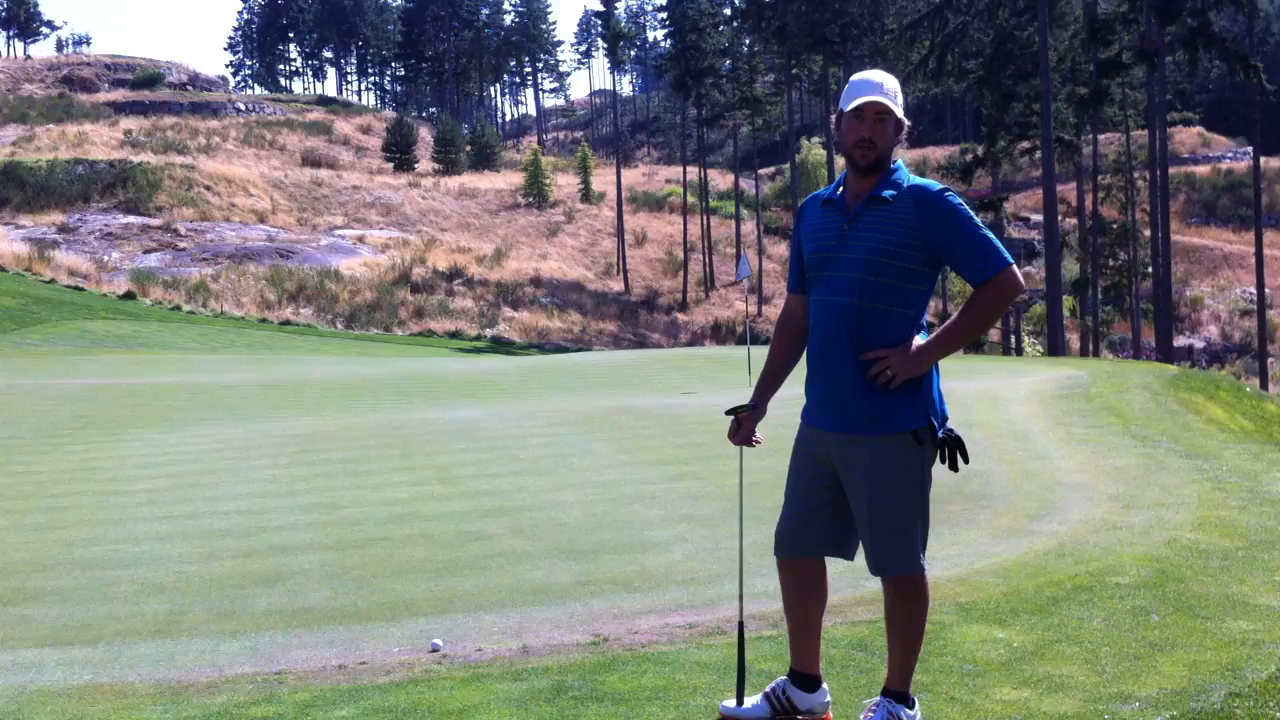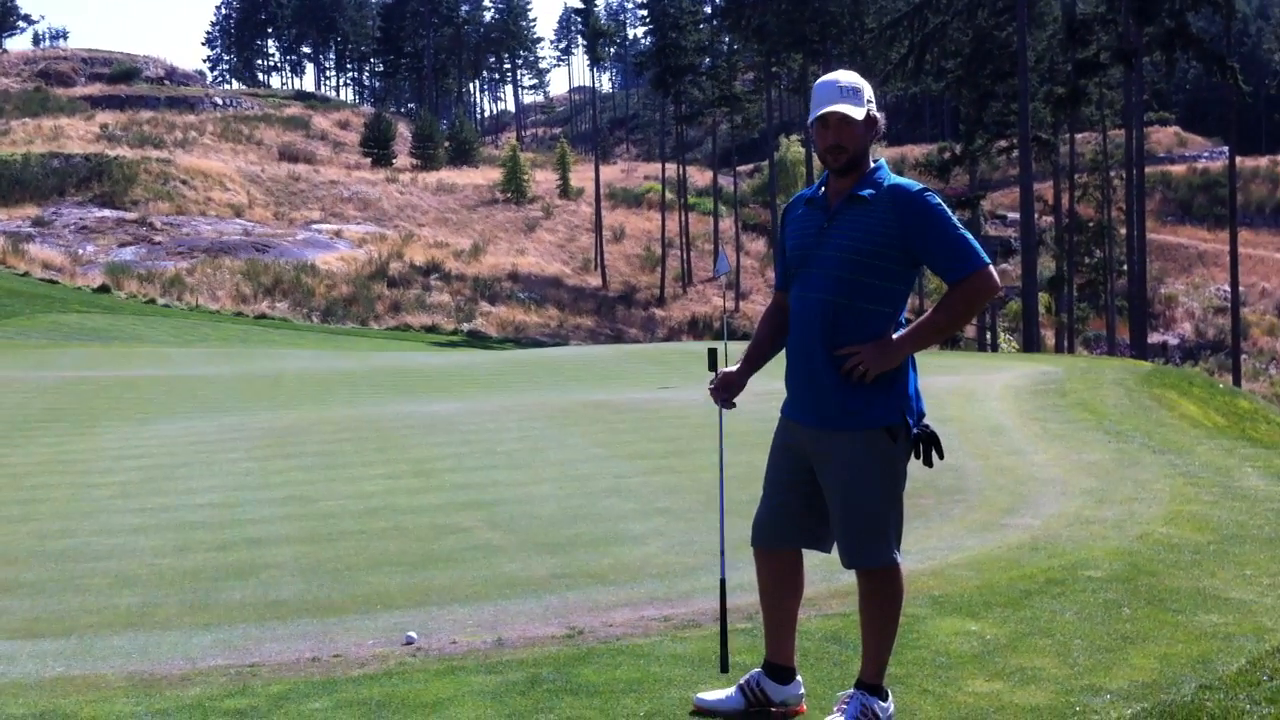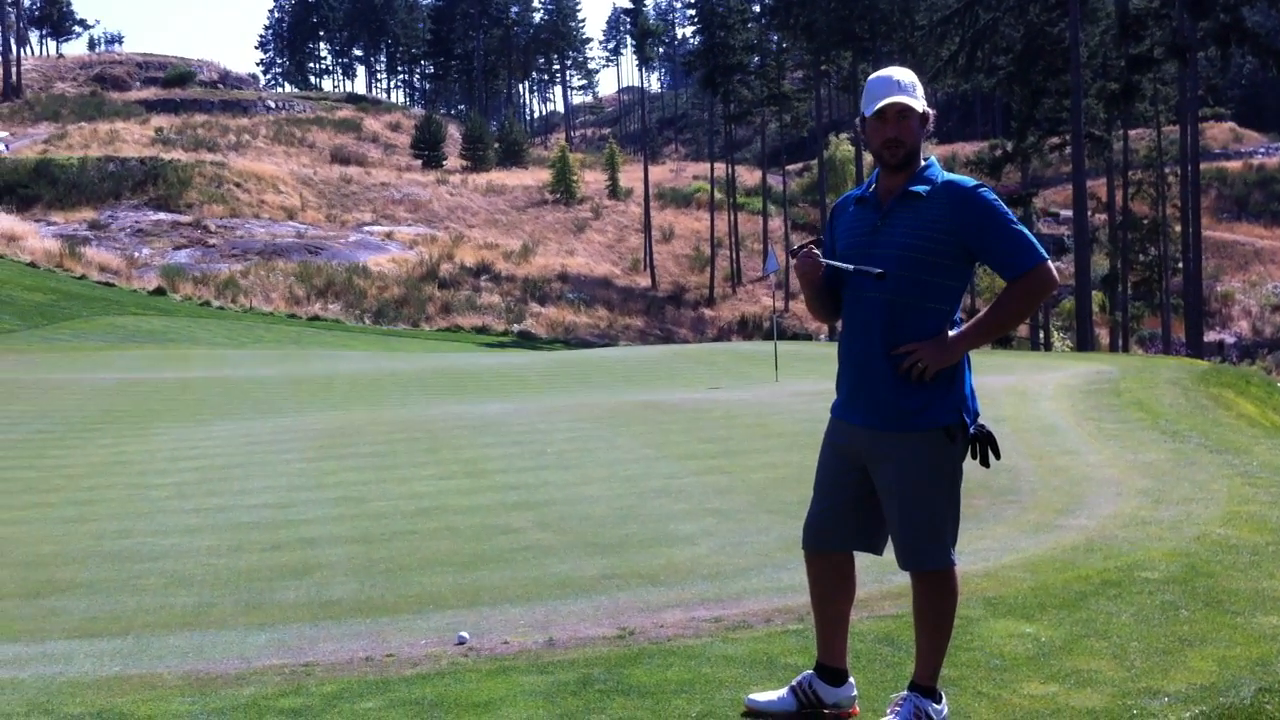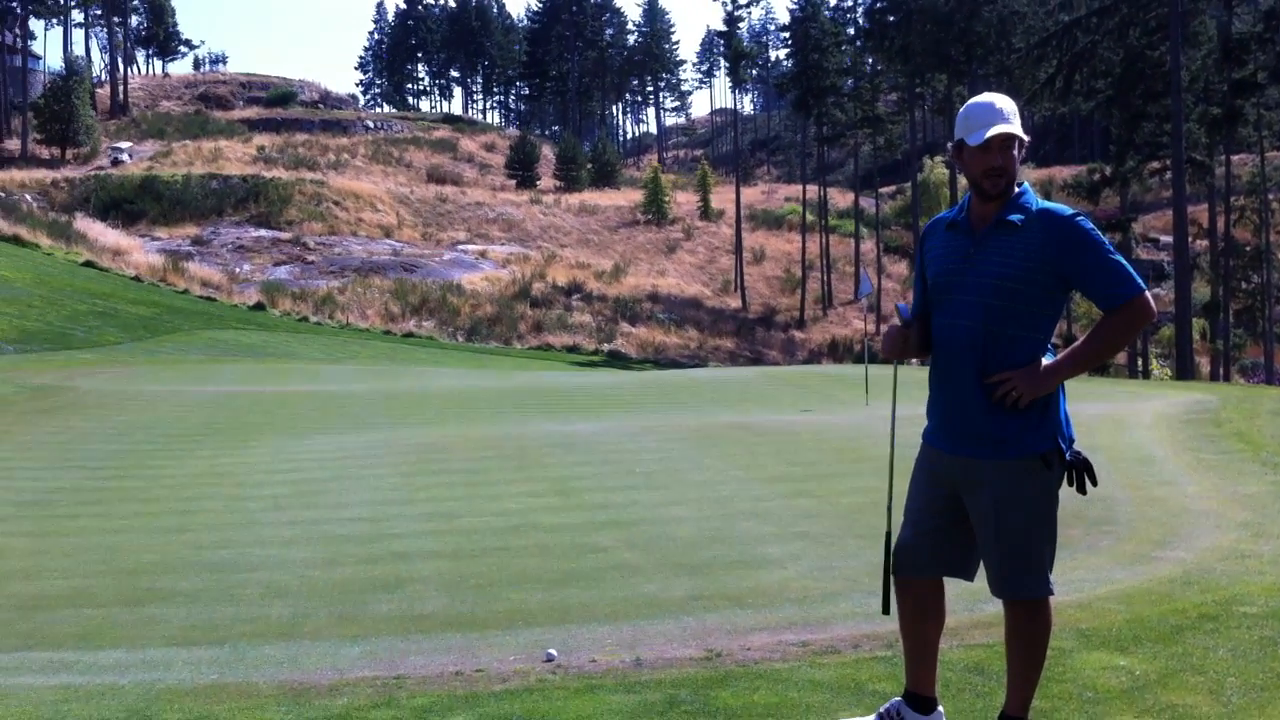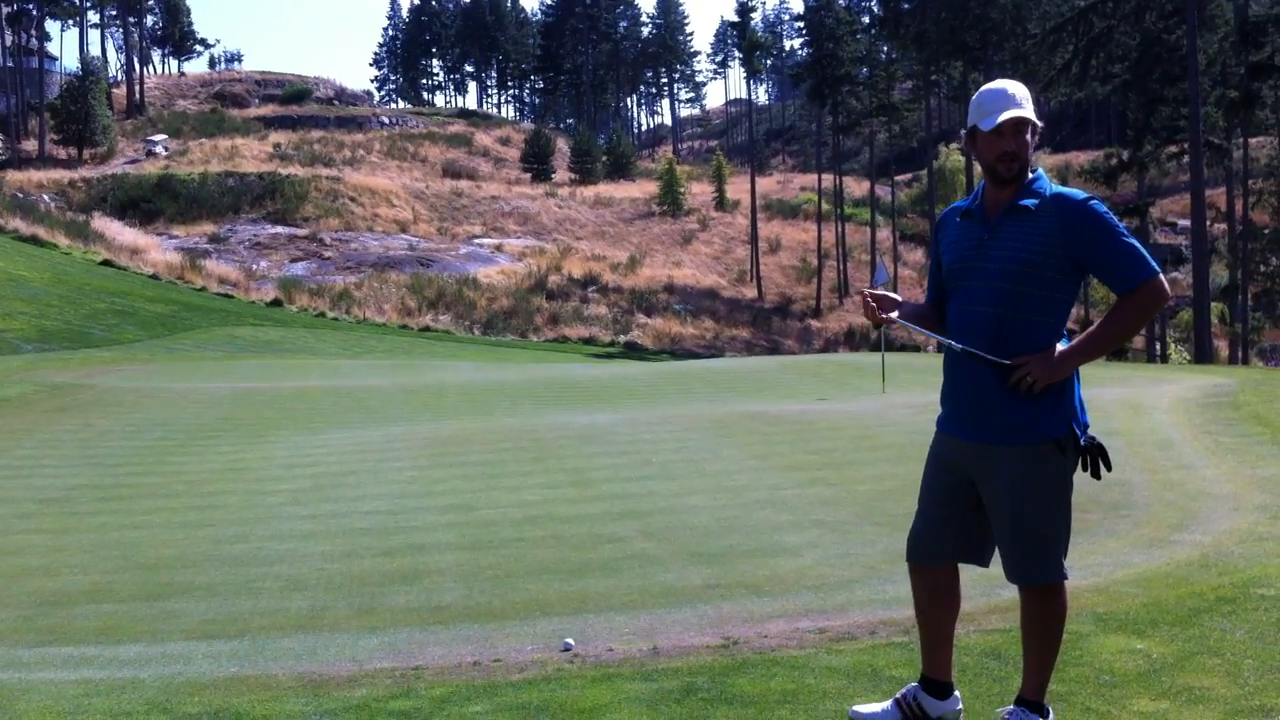
dt=1s
person 1, frame 1
left shoulder: (928, 204)
right shoulder: (813, 211)
left elbow: (1004, 283)
left wrist: (927, 350)
right wrist: (759, 399)
left hip: (893, 424)
right hip: (820, 420)
left knee: (898, 563)
right knee: (796, 549)
person 1, frame 2
left shoulder: (907, 203)
right shoulder: (797, 210)
left elbow: (980, 282)
left wrist: (900, 345)
right wrist: (744, 367)
left hip: (870, 418)
right hip: (800, 414)
left knee: (873, 557)
right knee: (773, 540)
person 1, frame 3
left shoulder: (961, 200)
right shoulder: (846, 209)
left elbow: (1039, 277)
left wrist: (960, 340)
right wrist: (810, 281)
left hip: (925, 418)
right hip: (851, 413)
left knee: (928, 559)
right knee: (824, 542)
person 1, frame 4
left shoulder: (1057, 229)
right shoulder: (936, 234)
left elbow: (1136, 309)
left wrist: (1053, 370)
right wrist: (901, 341)
left hip: (1019, 447)
right hip: (943, 443)
left knee: (1021, 590)
right knee: (913, 570)
person 1, frame 5
left shoulder: (1071, 212)
right shoulder: (951, 222)
left elbow: (1150, 290)
left wrist: (1069, 356)
right wrist: (900, 312)
left hip: (1034, 433)
right hip: (958, 428)
left knee: (1037, 574)
right knee: (928, 555)
